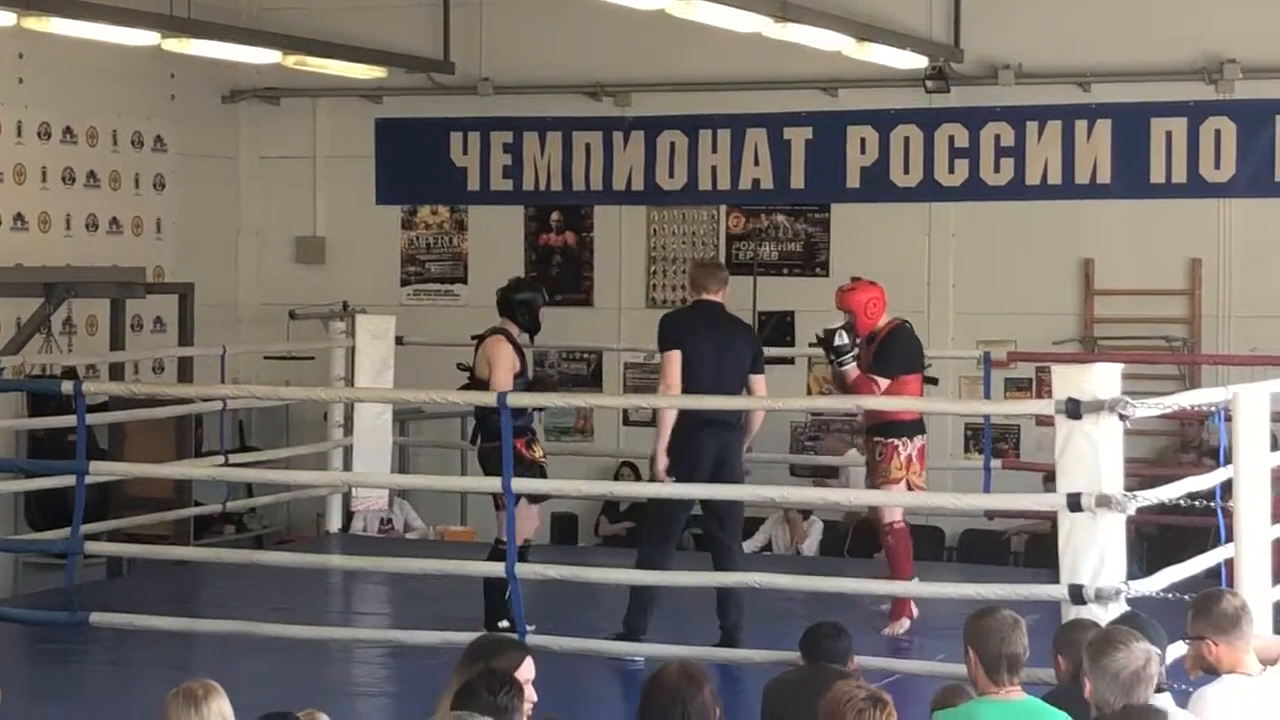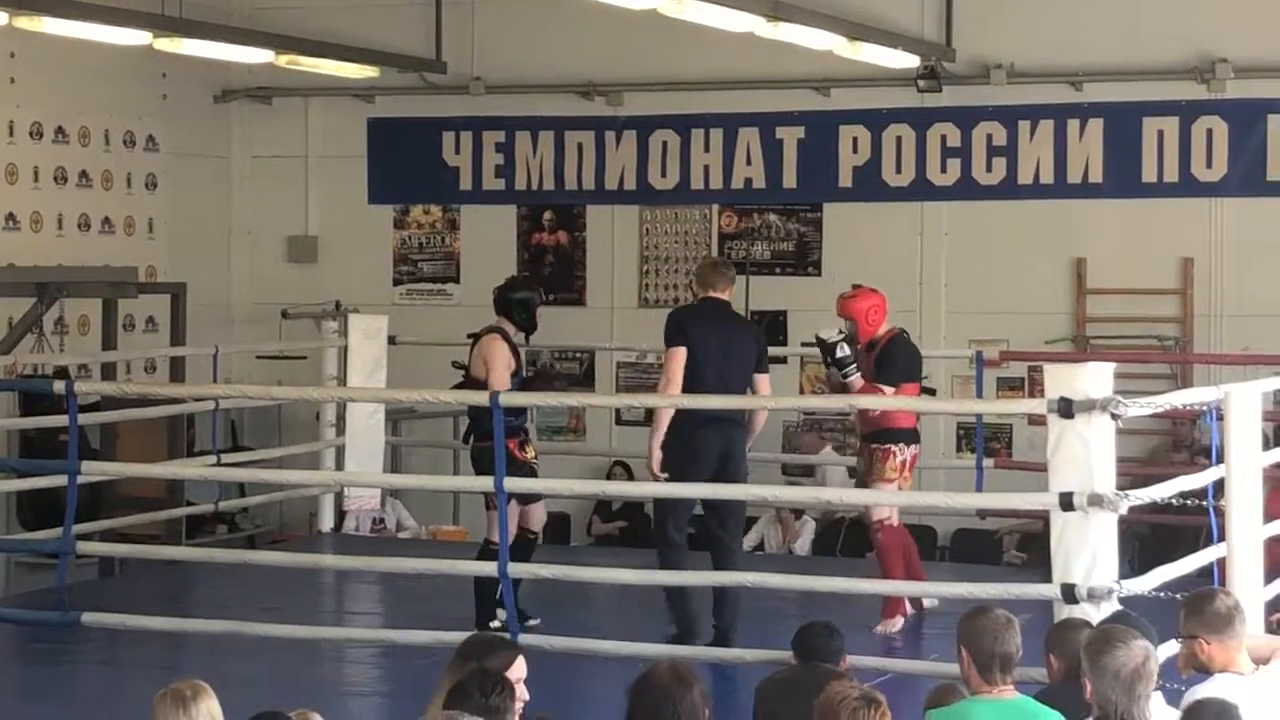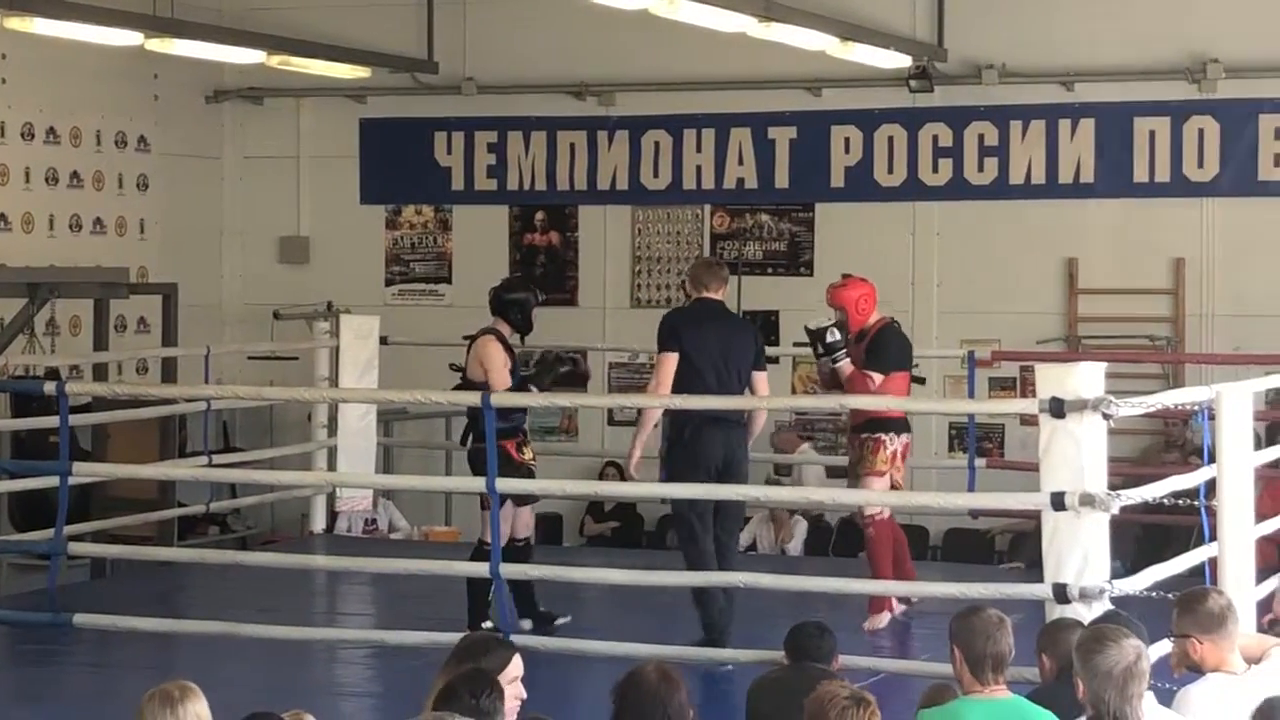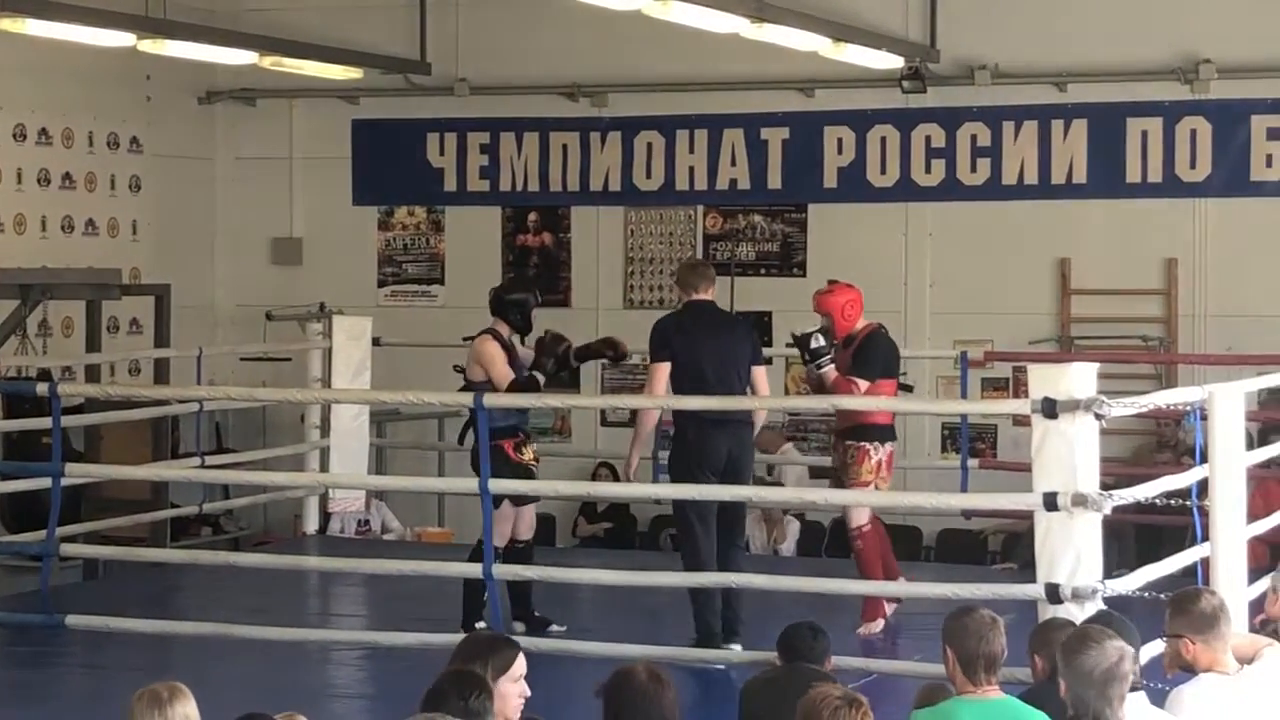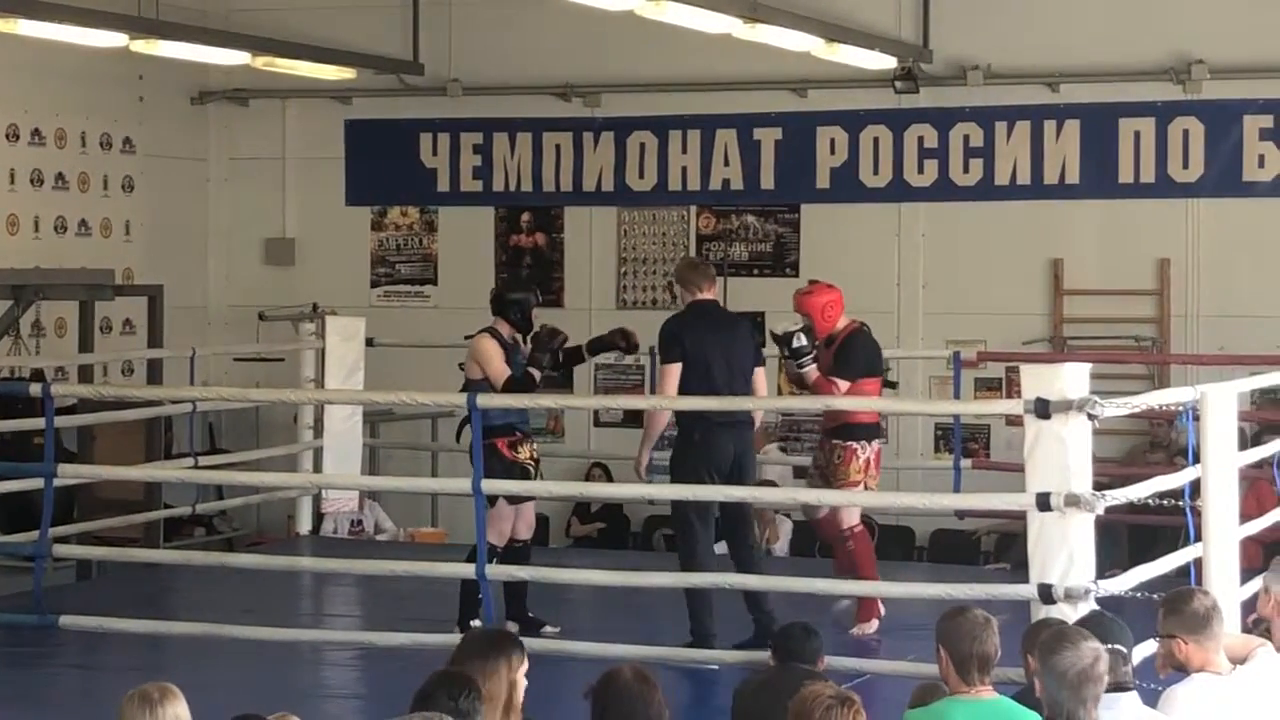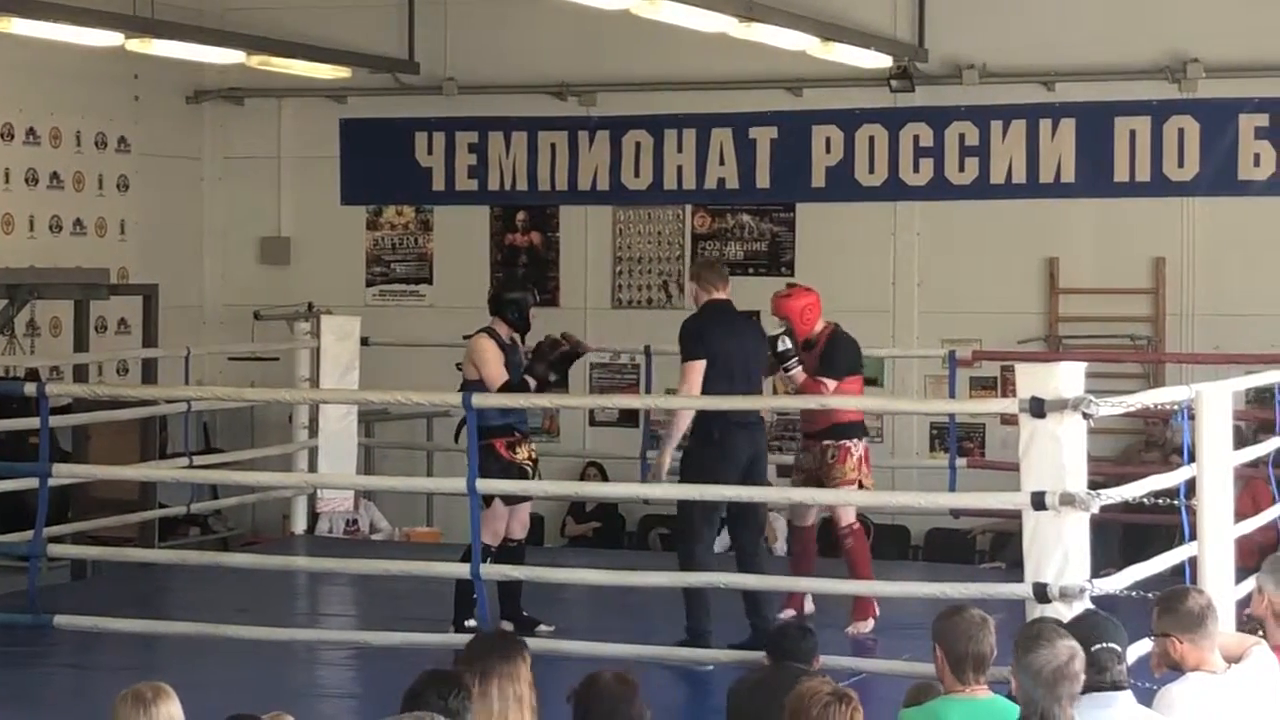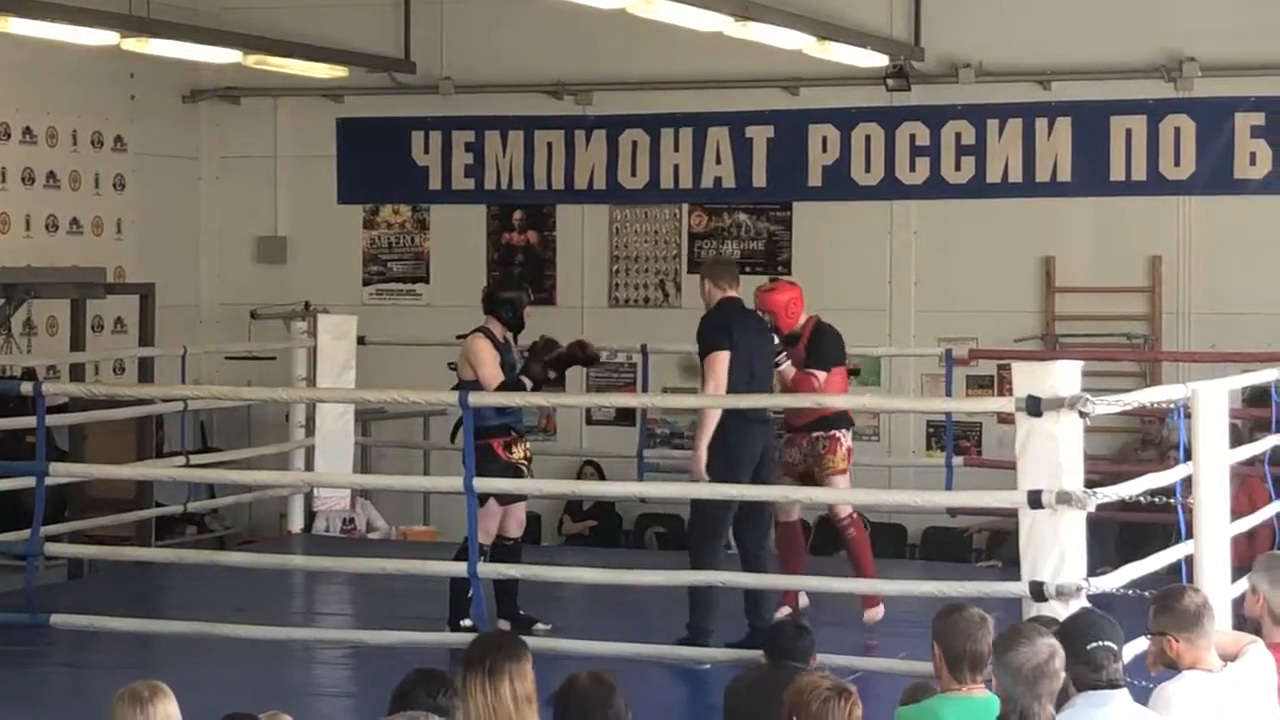
dt=0.2s
person 1, frame 1
left shoulder: (676, 323)
right shoulder: (745, 332)
left elbow: (671, 387)
right elbow: (759, 403)
left wrist: (660, 447)
left hip: (690, 439)
right hip: (728, 442)
left knee: (660, 538)
right knee: (727, 542)
left ankle: (634, 633)
right ankle: (732, 637)
person 1, frame 2
left shoulder: (683, 318)
right shoulder: (750, 331)
left elbow: (672, 382)
right elbow: (762, 403)
left wrist: (655, 441)
left hip: (691, 434)
right hip: (731, 438)
left knee: (671, 531)
right knee: (726, 541)
left ankle: (686, 628)
right ankle: (725, 635)
person 1, frame 3
left shoulder: (677, 321)
right shoulder: (747, 330)
left elbow: (661, 387)
right elbow: (762, 402)
left wrist: (637, 443)
left hip: (692, 437)
right hip: (733, 439)
left knee: (697, 539)
right knee: (725, 541)
left ankle: (717, 637)
right ankle: (720, 632)
person 1, frame 4
left shoulder: (669, 327)
right shoulder: (742, 327)
left elbow: (655, 396)
right elbow: (763, 395)
left wrist: (635, 450)
left hip: (696, 440)
right hip: (738, 439)
left knee: (698, 541)
right knee: (732, 537)
left ankle: (710, 640)
right ankle: (731, 631)
person 1, frame 5
left shoulder: (676, 327)
right shoulder: (743, 326)
left elbow: (666, 397)
right elbow: (761, 395)
left wrist: (645, 448)
left hip: (699, 440)
right hip: (741, 439)
left knee: (695, 541)
right knee: (743, 535)
left ankle: (703, 641)
right ankle: (765, 627)
person 1, frame 6
left shoulder: (697, 325)
right shoulder: (754, 328)
left elbow: (690, 394)
left wrist: (666, 449)
left hip: (715, 439)
right hip: (754, 439)
left knee: (696, 542)
right knee: (752, 540)
left ankle: (699, 639)
right ankle: (763, 633)
person 1, frame 7
left shoulder: (716, 320)
right shoulder: (757, 323)
left elbow: (717, 386)
left wrist: (700, 444)
left hip: (731, 435)
right hip: (762, 433)
left knee: (706, 539)
right knee: (755, 539)
left ankle: (700, 637)
right ankle: (761, 632)
person 2, frame 1
left shoulder: (501, 342)
right shoulder: (500, 346)
left wrist: (531, 390)
right wrist: (535, 396)
left hip: (515, 448)
right hip: (507, 450)
left knee: (521, 534)
right knee: (512, 539)
left ankle: (500, 611)
right ankle: (495, 621)
person 2, frame 2
left shoulder: (498, 341)
right shoulder: (495, 344)
right elbow: (504, 404)
left wrist: (530, 385)
right wrist: (535, 391)
left hip: (511, 448)
right hip: (499, 449)
left knee: (534, 522)
right knee: (500, 537)
left ankle: (504, 603)
right ankle: (486, 621)
person 2, frame 3
left shoulder: (498, 343)
right shoulder: (489, 344)
right elbow: (510, 401)
left wrist: (554, 372)
right wrist: (543, 377)
left hip: (511, 449)
right hip: (497, 450)
left knee: (522, 532)
right knee: (495, 538)
left ankle: (530, 612)
right ankle: (478, 621)
person 2, frame 4
left shoulder: (504, 345)
right shoulder: (486, 345)
left elbow: (551, 364)
right elbow: (517, 392)
left wrist: (593, 350)
right wrist: (542, 360)
left hip: (516, 448)
right hip: (499, 451)
left knee: (523, 534)
right knee: (497, 538)
left ankle: (524, 615)
right ankle: (472, 620)
person 2, frame 5
left shoulder: (510, 342)
right shoulder: (484, 343)
left elbow: (557, 361)
right elbow: (513, 389)
left wrist: (601, 343)
right wrist: (540, 355)
left hip: (519, 448)
right hip: (498, 450)
left knee: (522, 534)
right knee: (497, 537)
left ankle: (517, 615)
right ankle: (468, 619)
person 2, frame 6
left shoulder: (510, 342)
right shoulder: (483, 344)
left elbow: (538, 384)
right elbow: (507, 394)
left wrist: (561, 359)
right wrist: (538, 364)
left hip: (517, 448)
right hip: (494, 450)
left knee: (517, 534)
right knee: (491, 536)
left ankle: (512, 615)
right ankle: (462, 619)
person 2, frame 7
left shoulder: (504, 341)
right shoulder: (478, 343)
left elbow: (530, 382)
right elbow: (504, 395)
left wrist: (566, 359)
right wrist: (535, 364)
left hip: (512, 447)
right hip: (491, 449)
left knee: (512, 532)
right knee: (483, 535)
left ankle: (509, 613)
right ankle: (458, 618)
person 3, frame 1
left shoulder: (898, 340)
right shoulder: (872, 339)
left elbow: (869, 391)
right elbow: (849, 386)
left wrist: (845, 357)
right wrist: (835, 354)
left hip: (899, 436)
right hip: (880, 435)
left knee: (889, 518)
right knee: (886, 517)
left ankle: (903, 607)
right ankle: (905, 583)
person 3, frame 2
left shoulder: (898, 349)
right shoulder: (868, 348)
right elbow: (842, 391)
left wrist: (848, 366)
right wrist: (831, 361)
left hip: (895, 443)
right hip: (873, 442)
left knee: (879, 517)
right knee: (889, 521)
left ankle: (896, 605)
person 3, frame 3
left shoulder: (888, 337)
right shoulder: (858, 337)
left elbow: (864, 388)
right elbow: (833, 385)
left wrist: (837, 353)
right wrist: (822, 351)
left hip: (885, 433)
right hip: (862, 433)
left knee: (871, 513)
right knee: (881, 516)
left ankle: (882, 602)
person 3, frame 4
left shoulder: (876, 344)
right shoulder: (847, 342)
left elbow: (849, 393)
right elbow: (824, 388)
left wrist: (823, 358)
right wrist: (809, 357)
left hip: (870, 441)
right hip: (848, 439)
left knee: (856, 522)
right knee: (863, 519)
left ankle: (876, 607)
right ankle: (892, 582)
person 3, frame 5
left shoulder: (858, 343)
right shoulder: (831, 340)
left elbow: (830, 393)
right elbow: (806, 384)
left wrist: (803, 359)
right wrist: (790, 354)
left hip: (856, 440)
right hip: (833, 438)
left knee: (847, 522)
right knee: (817, 512)
left ankle: (870, 607)
right ankle: (848, 577)
person 3, frame 6
left shoulder: (839, 344)
right shoulder: (800, 344)
left elbow: (818, 394)
right elbow: (777, 378)
left wrist: (788, 362)
right wrist: (776, 357)
left hip: (843, 439)
right hip: (813, 440)
left knee: (844, 520)
right knee: (800, 518)
left ankle: (866, 606)
right ankle: (799, 598)
person 3, frame 7
left shoulder: (824, 336)
right shoulder: (782, 339)
left elbow: (807, 386)
left wrist: (778, 357)
left hip: (829, 432)
right hip: (796, 433)
left knee: (840, 511)
right knee: (784, 513)
left ankle: (872, 593)
right ankle: (793, 593)
